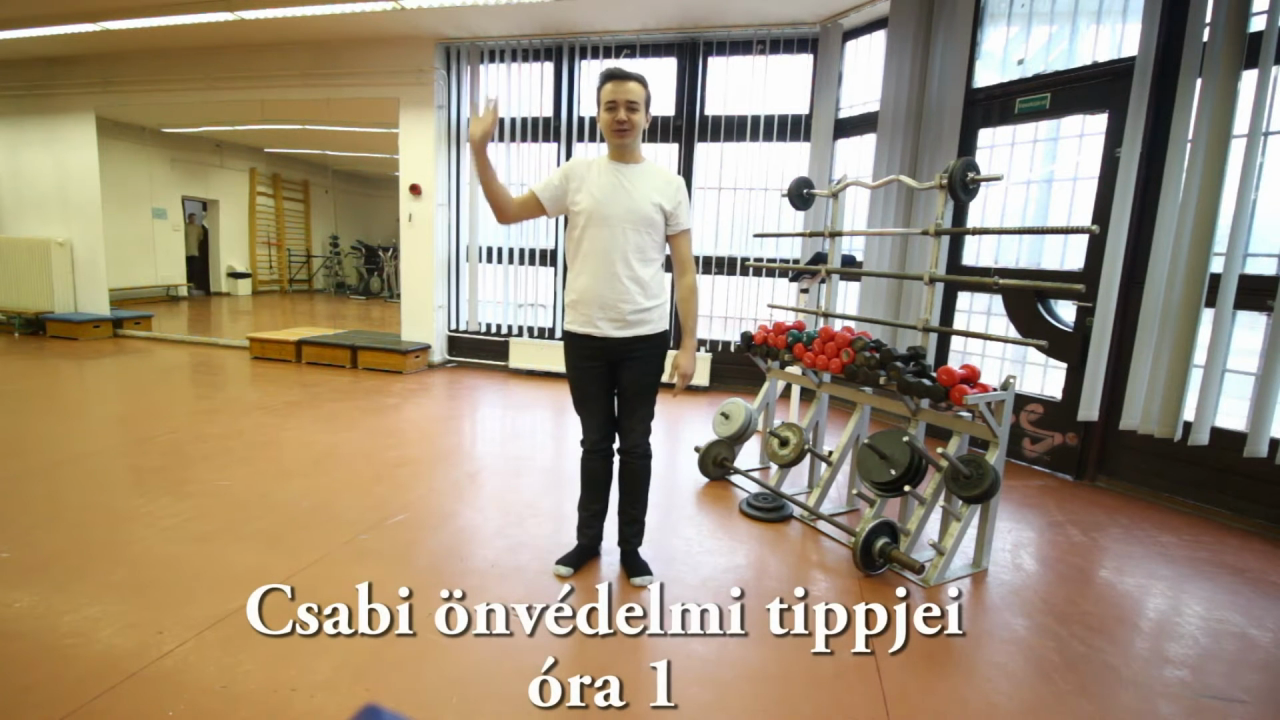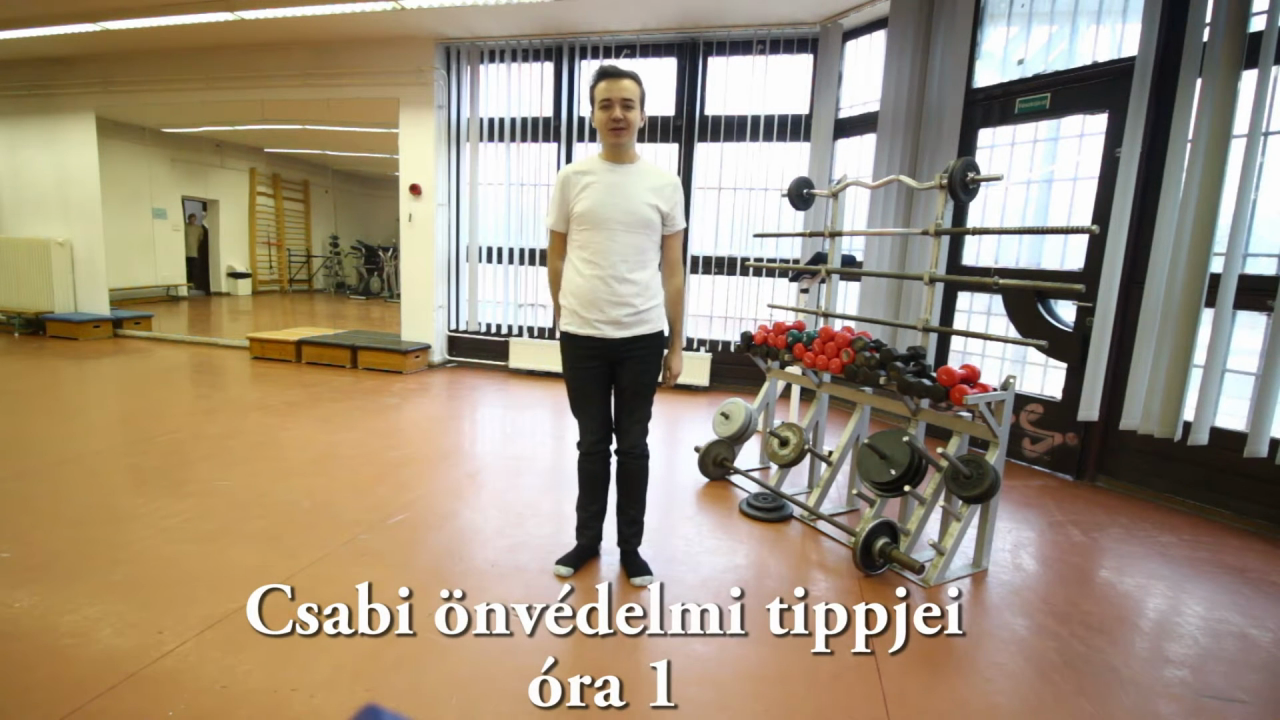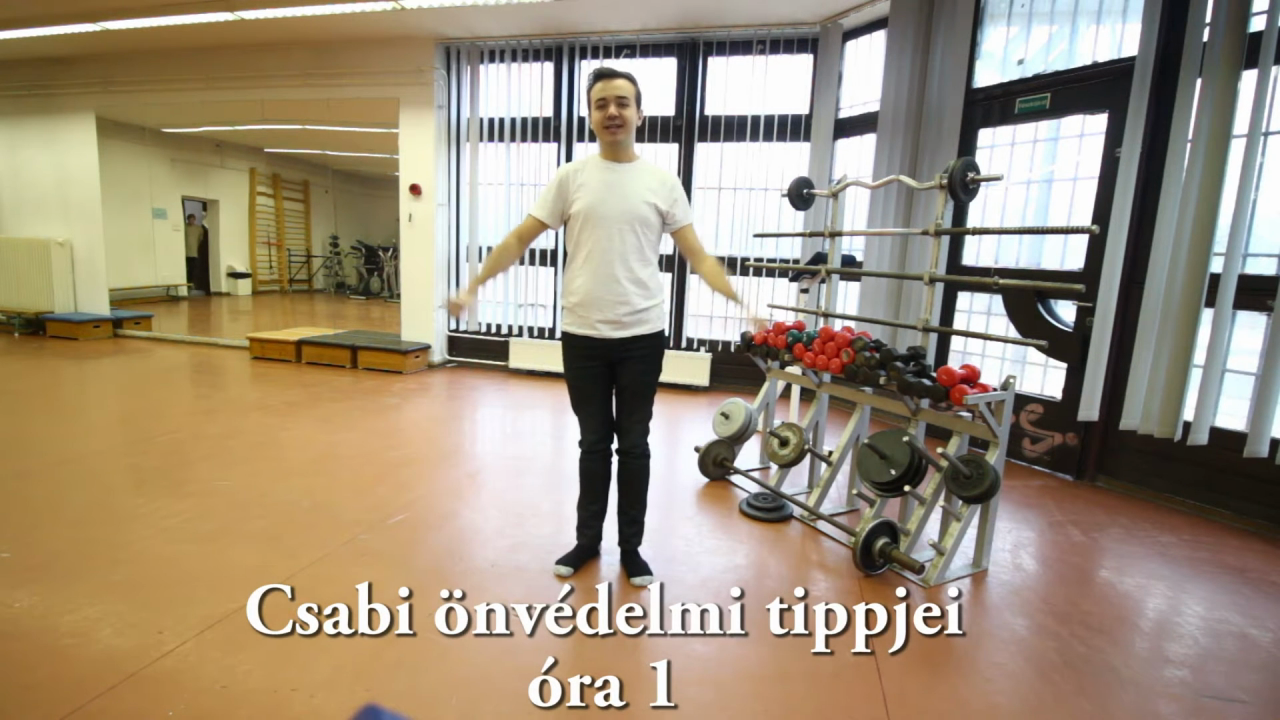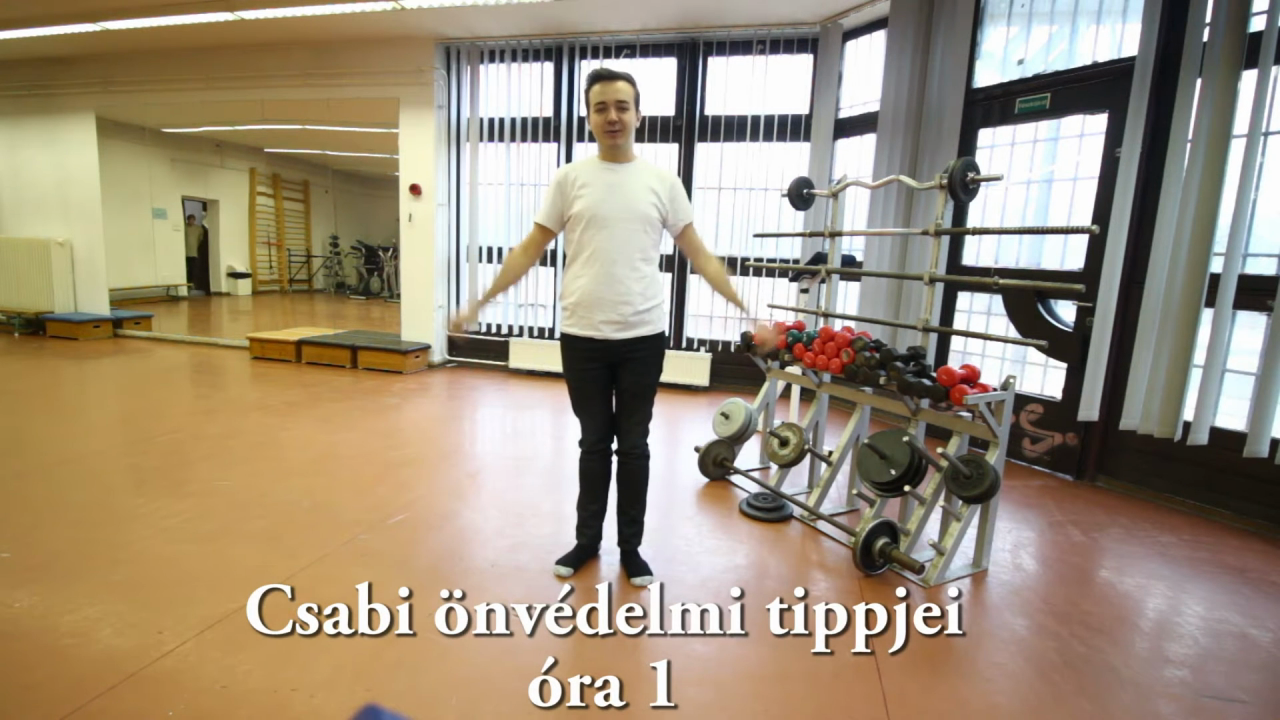
dt=0.5s
person 1, frame 1
left shoulder: (669, 184)
right shoulder: (575, 175)
left elbow: (683, 270)
right elbow: (507, 211)
left wrist: (688, 344)
right wrist: (480, 150)
left hip: (644, 338)
right hip: (585, 335)
left knee: (635, 445)
right knee: (595, 443)
left ankle: (631, 546)
right ankle: (587, 540)
person 1, frame 2
left shoulder: (665, 184)
right shoulder: (573, 179)
left elbow: (673, 270)
right elbow: (556, 259)
left wrist: (676, 345)
right wrist: (560, 322)
left hip: (642, 338)
right hip: (582, 337)
left knee: (632, 445)
right knee: (592, 443)
left ankle: (630, 547)
right ankle: (587, 540)
person 1, frame 3
left shoulder: (663, 182)
right shoulder: (570, 177)
left elbow: (697, 254)
right elbow: (520, 239)
left wrist: (740, 306)
right wrist: (473, 286)
left hip: (641, 335)
right hip: (582, 335)
left knee: (633, 444)
right knee: (593, 442)
left ankle: (630, 546)
right ankle: (587, 541)
person 1, frame 4
left shoulder: (662, 182)
right shoulder: (569, 179)
left elbow: (698, 256)
right elbow: (530, 249)
left wrist: (747, 311)
right wrist: (478, 303)
left hip: (642, 337)
right hip: (582, 336)
left knee: (633, 445)
right knee: (594, 443)
left ankle: (630, 546)
right ankle: (587, 540)
